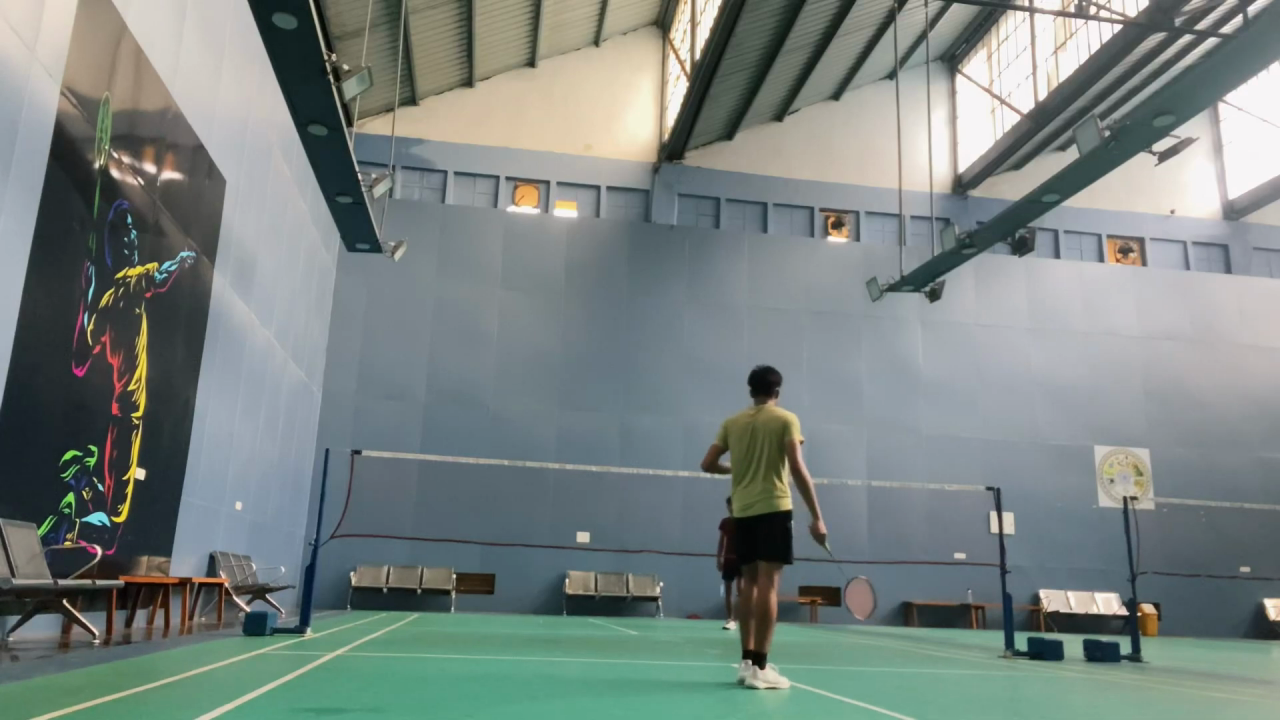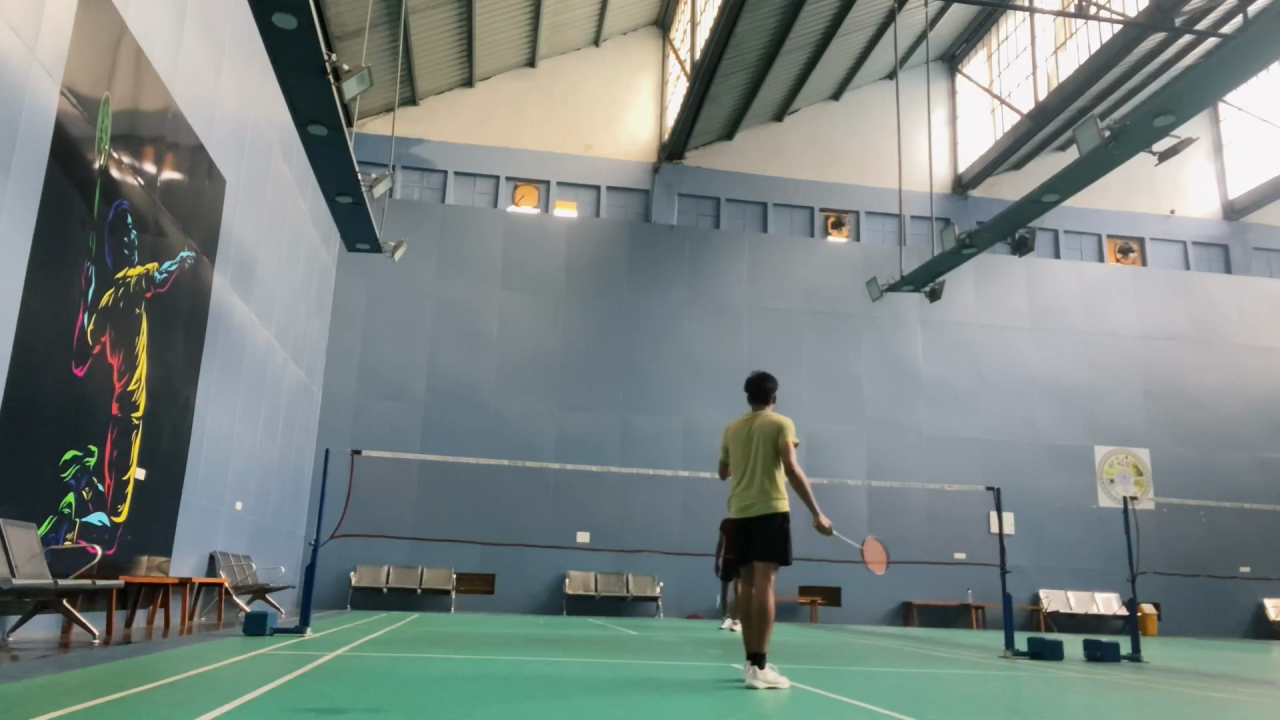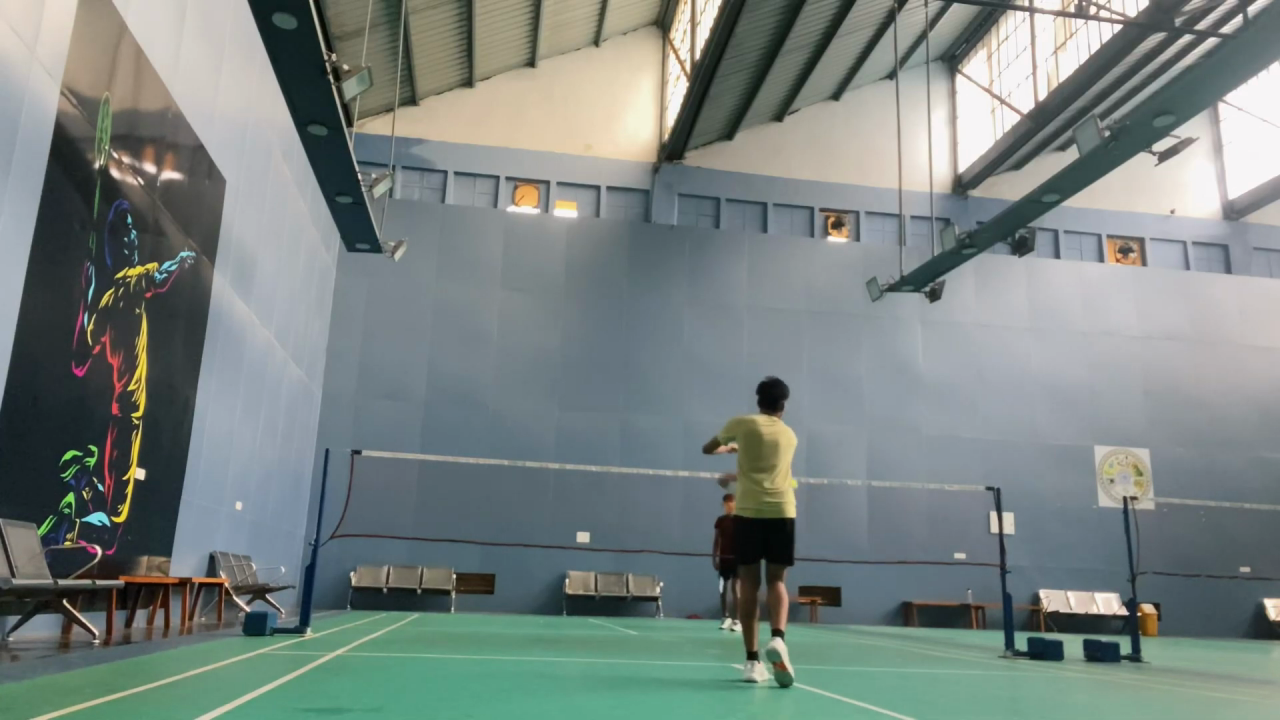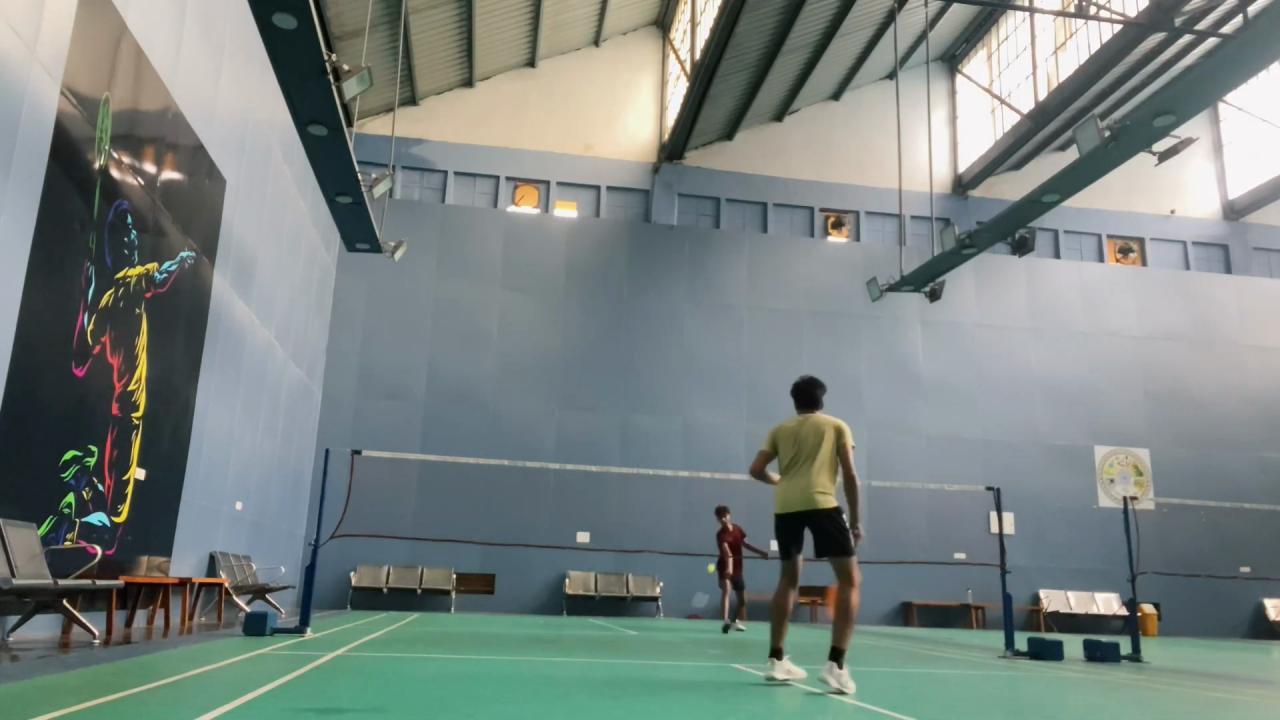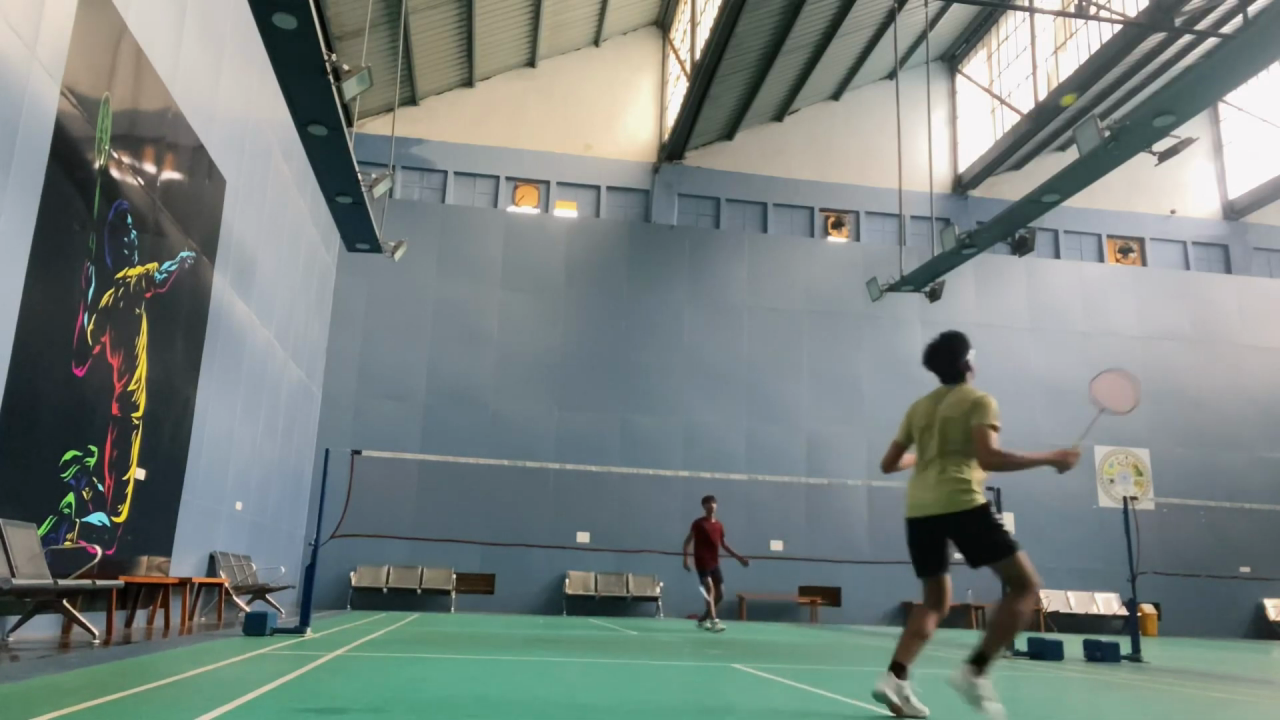
dt=0.7s
person 1, frame 1
left shoulder: (138, 278)
right shoulder: (106, 289)
left elbow: (159, 277)
right elbow: (80, 359)
left wrist: (178, 263)
right wrist: (86, 300)
left hip: (129, 397)
right hip: (107, 395)
left knee: (120, 471)
left ankle: (110, 537)
person 1, frame 2
left shoulder: (138, 278)
right shoulder: (105, 289)
left elbow: (159, 276)
right elbow: (81, 356)
left wrist: (177, 264)
right wrist: (86, 300)
left hip: (129, 394)
left knee: (120, 470)
right knee: (102, 467)
left ankle: (111, 531)
person 1, frame 3
left shoulder: (138, 278)
right shoulder: (105, 289)
left elbow: (159, 277)
right elbow: (81, 355)
left wrist: (176, 264)
right wrist: (85, 300)
left hip: (129, 392)
left knee: (120, 469)
left ankle: (111, 531)
person 1, frame 4
left shoulder: (139, 278)
right shoulder: (101, 287)
left elbow: (159, 277)
right elbow: (81, 357)
left wrist: (176, 265)
right wrist: (86, 300)
left hip: (129, 393)
left knee: (119, 471)
left ankle: (112, 530)
person 1, frame 5
left shoulder: (138, 277)
right shoulder: (102, 288)
left elbow: (159, 276)
right elbow: (81, 356)
left wrist: (177, 264)
right wrist: (86, 301)
left hip: (129, 393)
left knee: (121, 469)
left ankle: (112, 531)
person 2, frame 1
left shoulder: (732, 422)
right shoulder: (786, 419)
left elbow: (707, 464)
right elbow: (797, 470)
right wrist: (816, 517)
left hip: (742, 511)
right hip: (774, 508)
left knee: (750, 583)
right knee: (768, 584)
left ankle: (747, 659)
right ankle: (759, 667)
person 2, frame 2
left shoulder: (731, 429)
right shoulder: (780, 424)
right elbow: (792, 470)
right wrist: (817, 513)
left hip: (739, 513)
right hip: (771, 510)
left knee: (748, 585)
right knee: (764, 584)
left ankle: (752, 661)
right ankle: (758, 667)
person 2, frame 3
left shoulder: (742, 423)
right shoulder: (790, 435)
left elbow: (709, 449)
left hip: (749, 511)
right hip: (783, 512)
left knee: (749, 583)
right knee: (777, 580)
left ankle: (752, 661)
right ankle: (777, 638)
person 2, frame 4
left shoulder: (780, 430)
right shoulder: (836, 426)
left elbow: (756, 470)
right elbow: (850, 476)
right wrist: (855, 520)
left hip: (786, 507)
right hip: (823, 504)
left knee: (789, 580)
right knee: (849, 581)
left ankle: (776, 659)
right ankle: (835, 665)
person 2, frame 5
left shoulder: (917, 408)
right shoulder: (978, 401)
left elbow: (888, 463)
right elbow: (989, 458)
right wrist: (1051, 458)
left hip: (920, 511)
right hip: (961, 504)
left knee: (936, 604)
right knee: (1024, 590)
left ankle: (895, 678)
right ankle: (974, 671)
